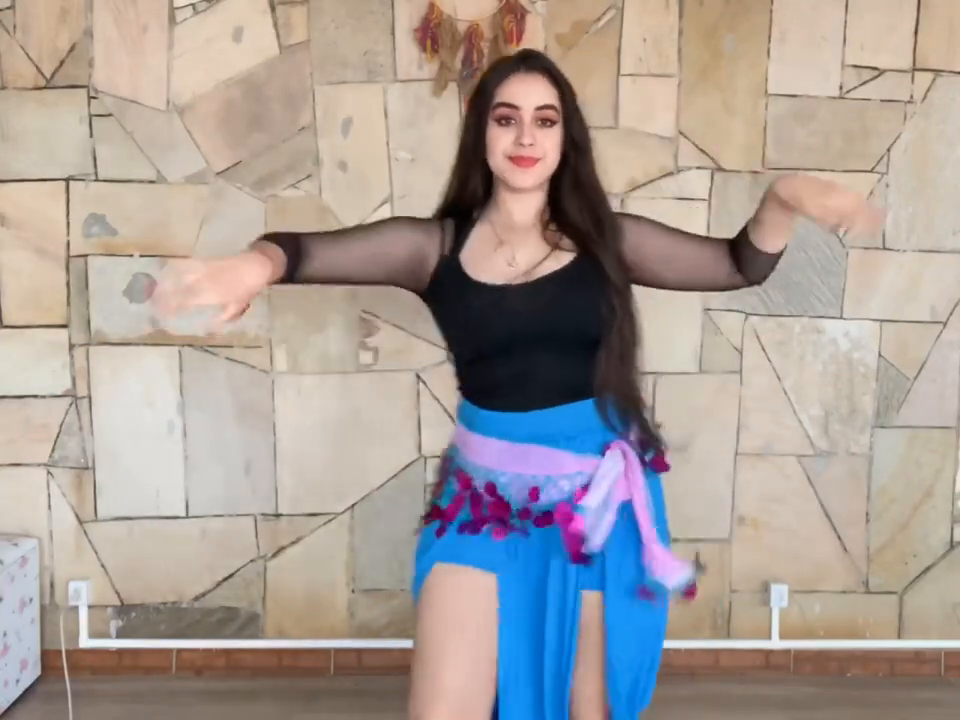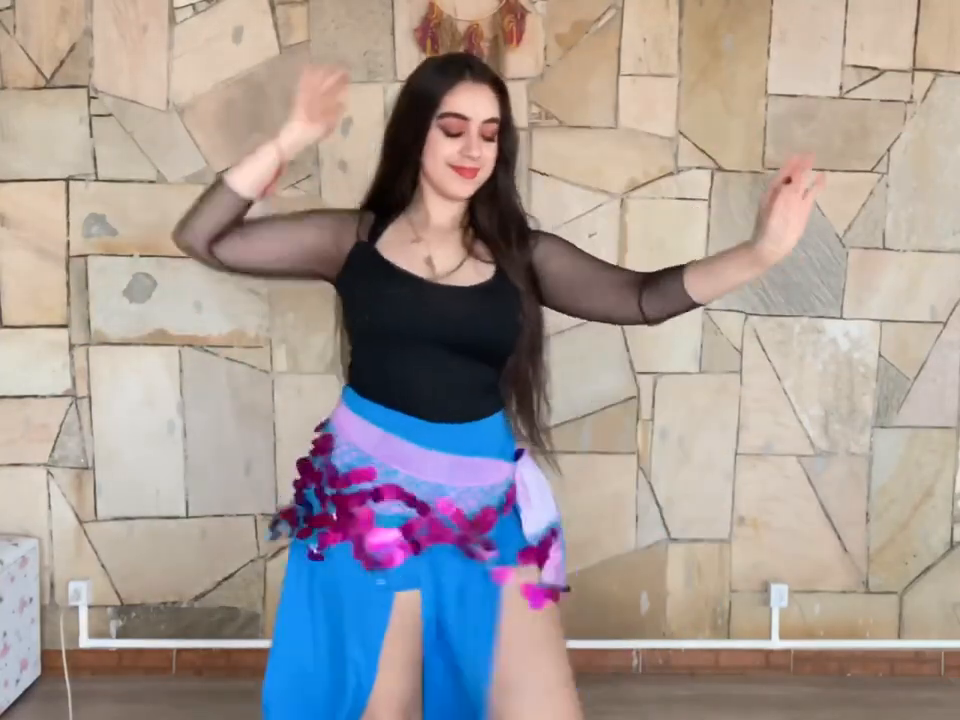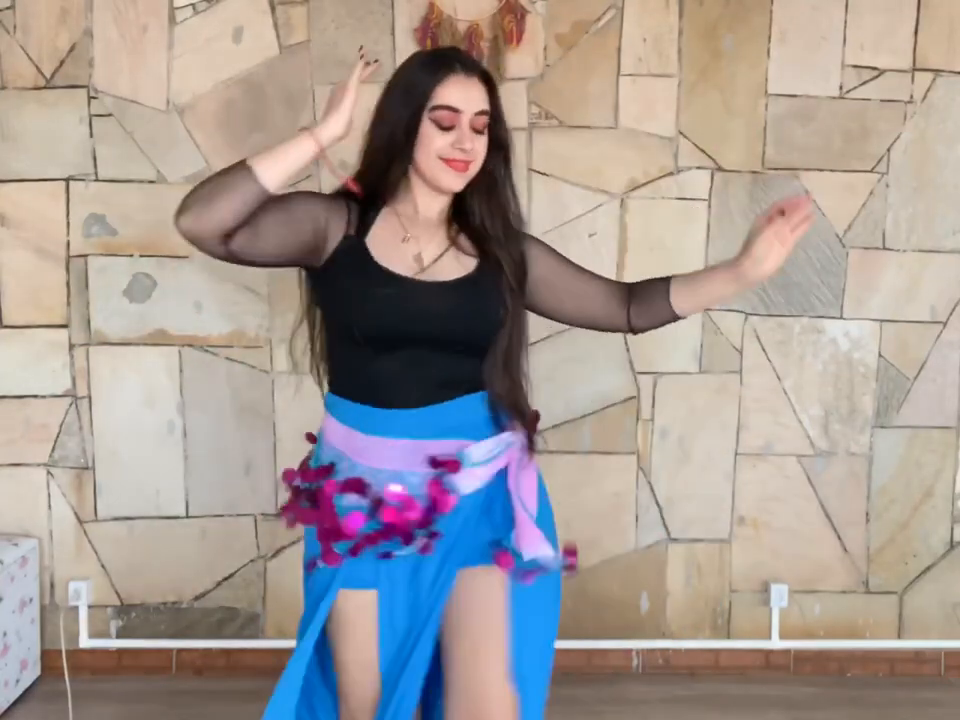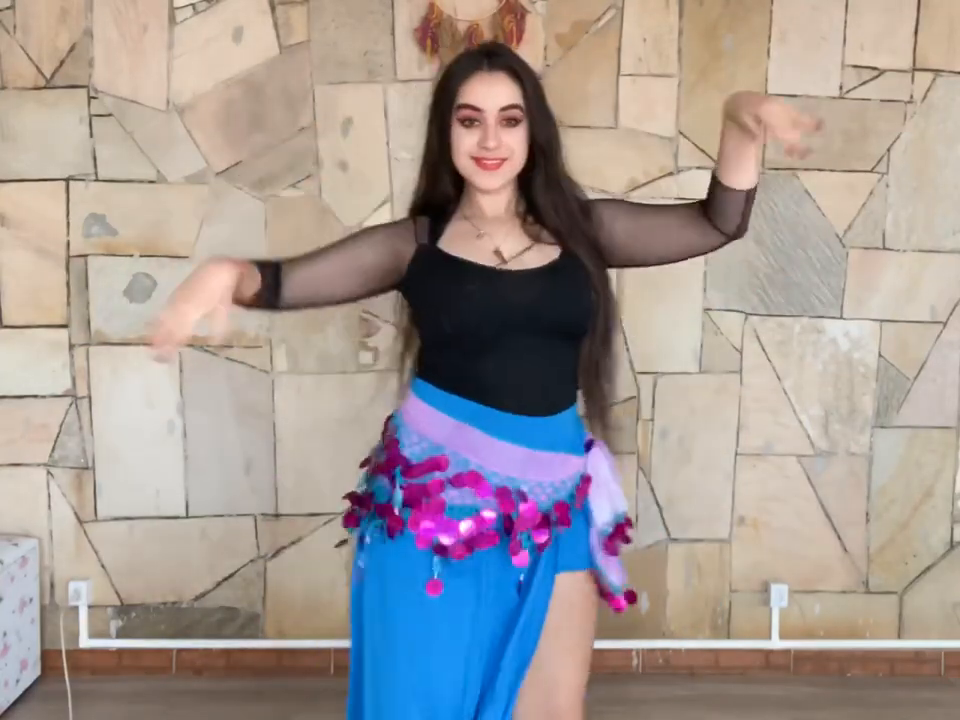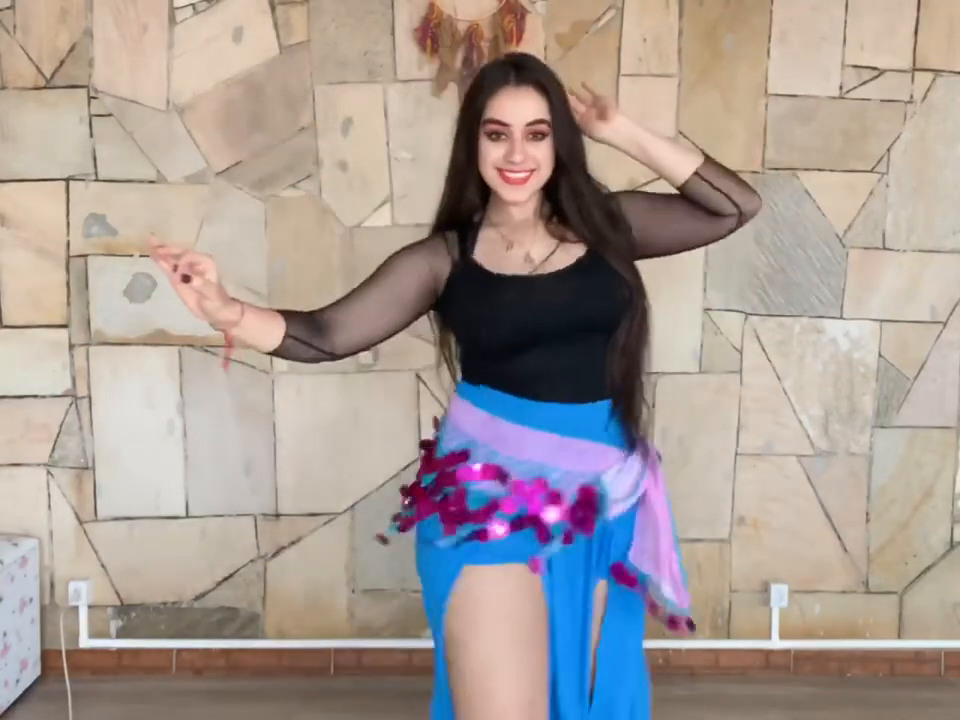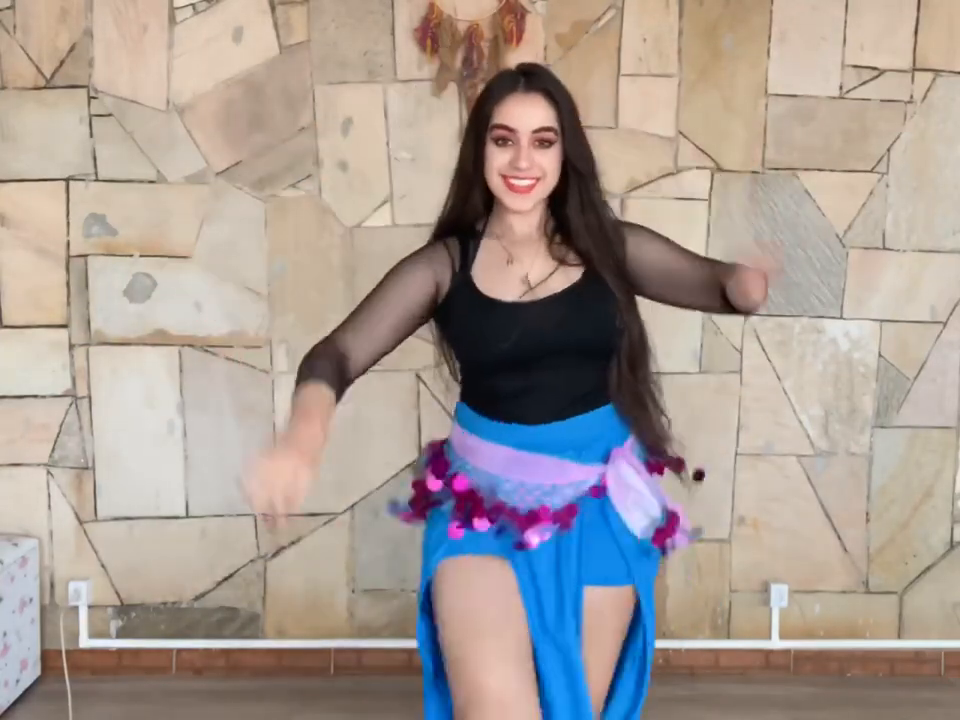
dt=0.4s
person 1, frame 1
left shoulder: (604, 240)
right shoulder: (436, 245)
left elbow: (737, 264)
right elbow: (302, 253)
left wrist: (782, 200)
right wrist: (247, 265)
left hip: (593, 504)
right hip: (483, 501)
person 1, frame 2
left shoulder: (522, 254)
right shoulder: (353, 237)
left elbow: (640, 297)
right elbow: (202, 238)
left wrist: (757, 254)
right wrist: (293, 139)
left hip: (487, 511)
right hip: (369, 506)
person 1, frame 3
left shoulder: (503, 250)
right shoulder: (336, 227)
left elbow: (630, 306)
right elbow: (202, 224)
left wrist: (742, 272)
right wrist: (319, 135)
left hip: (479, 498)
right hip: (362, 506)
person 1, frame 4
left shoulder: (580, 227)
right shoulder: (410, 244)
left elbow: (715, 221)
right elbow: (285, 282)
left wrist: (741, 134)
right wrist: (230, 278)
left hip: (557, 509)
right hip: (434, 503)
person 1, frame 5
left shoulder: (605, 224)
right shoulder: (445, 257)
left elbow: (736, 206)
right elbow: (328, 333)
left wrist: (622, 133)
right wrist: (226, 312)
left hip: (599, 508)
right hip: (488, 505)
person 1, frame 6
left shoulder: (606, 246)
right shoulder: (447, 264)
left elbow: (711, 290)
right elbow: (337, 357)
left wrist: (741, 285)
right wrist: (304, 440)
left hip: (599, 512)
right hip: (482, 507)
